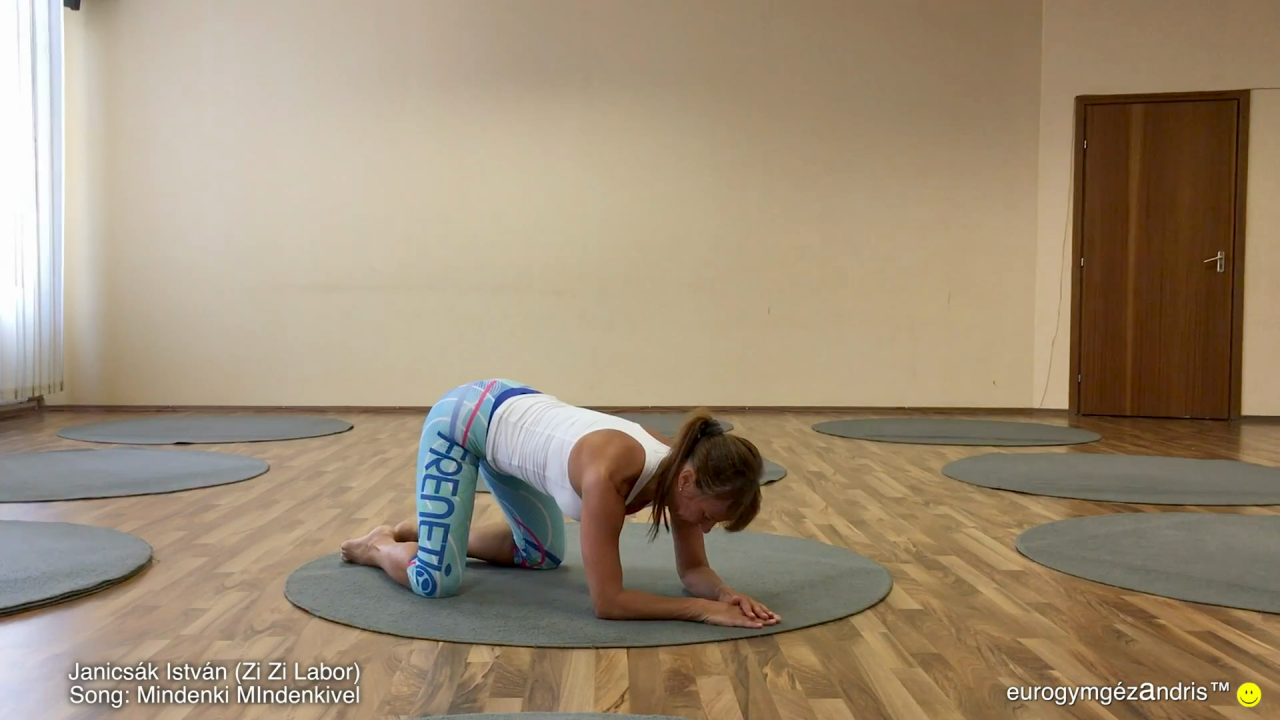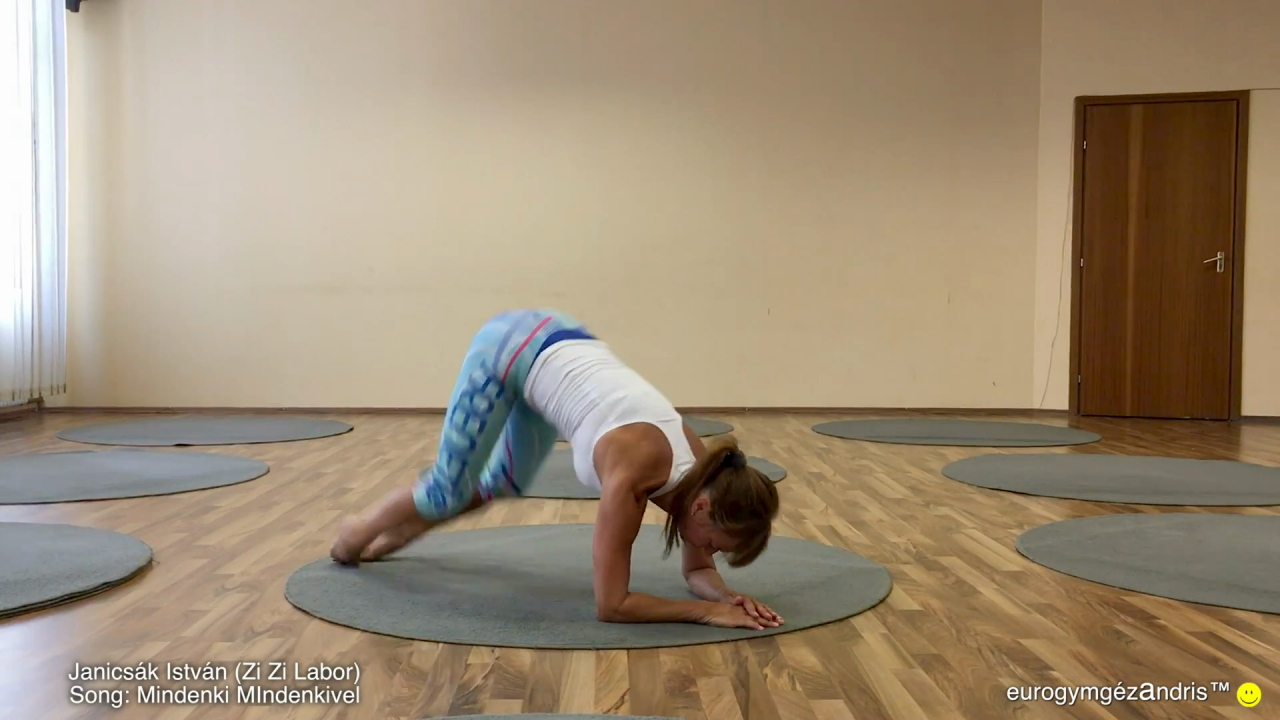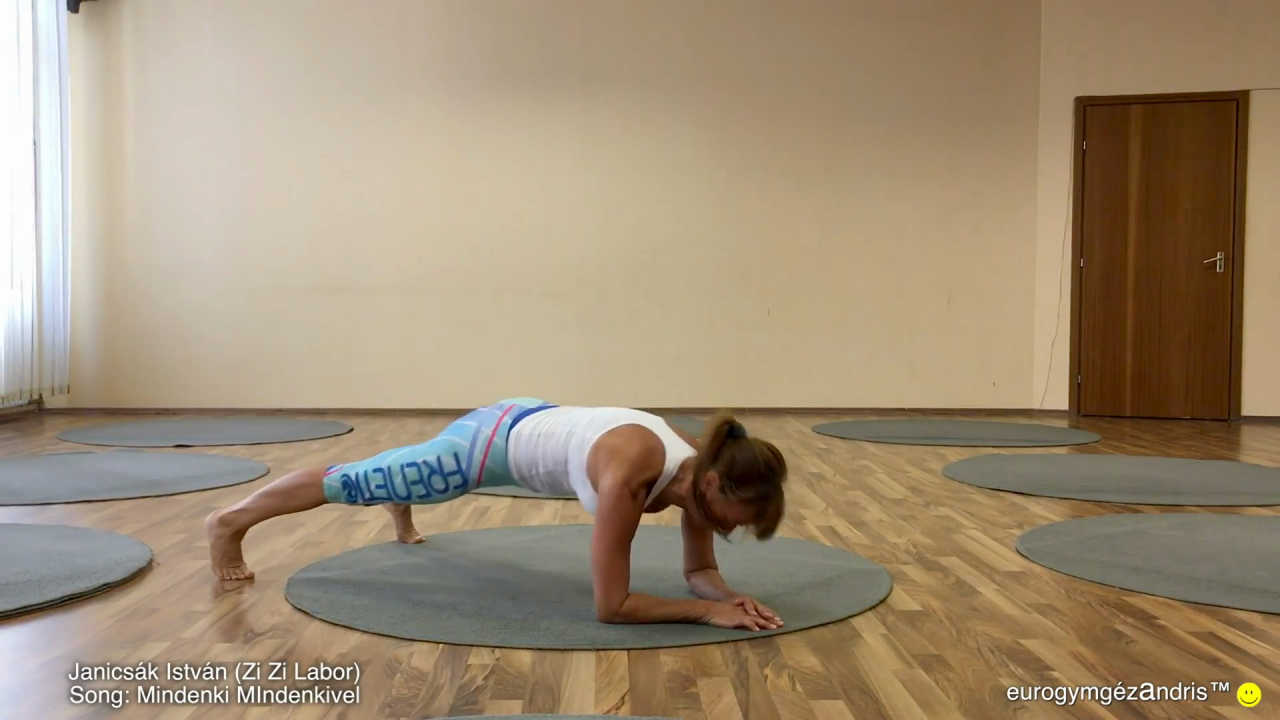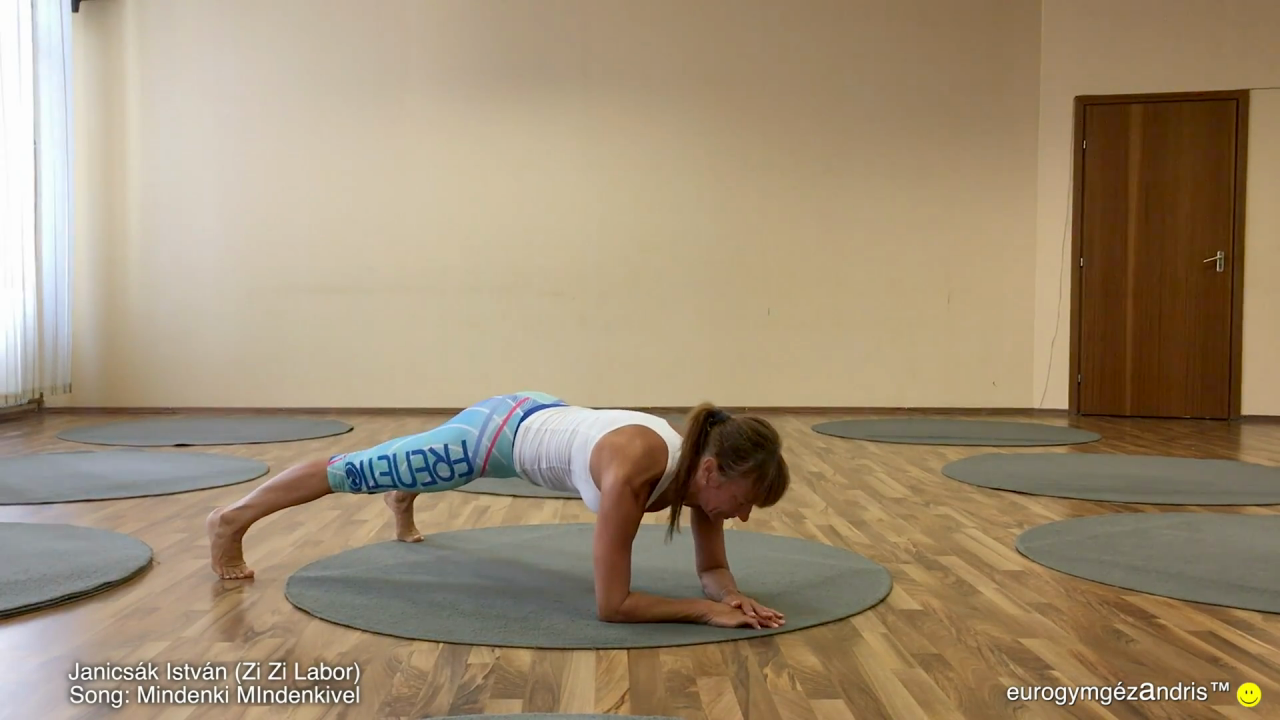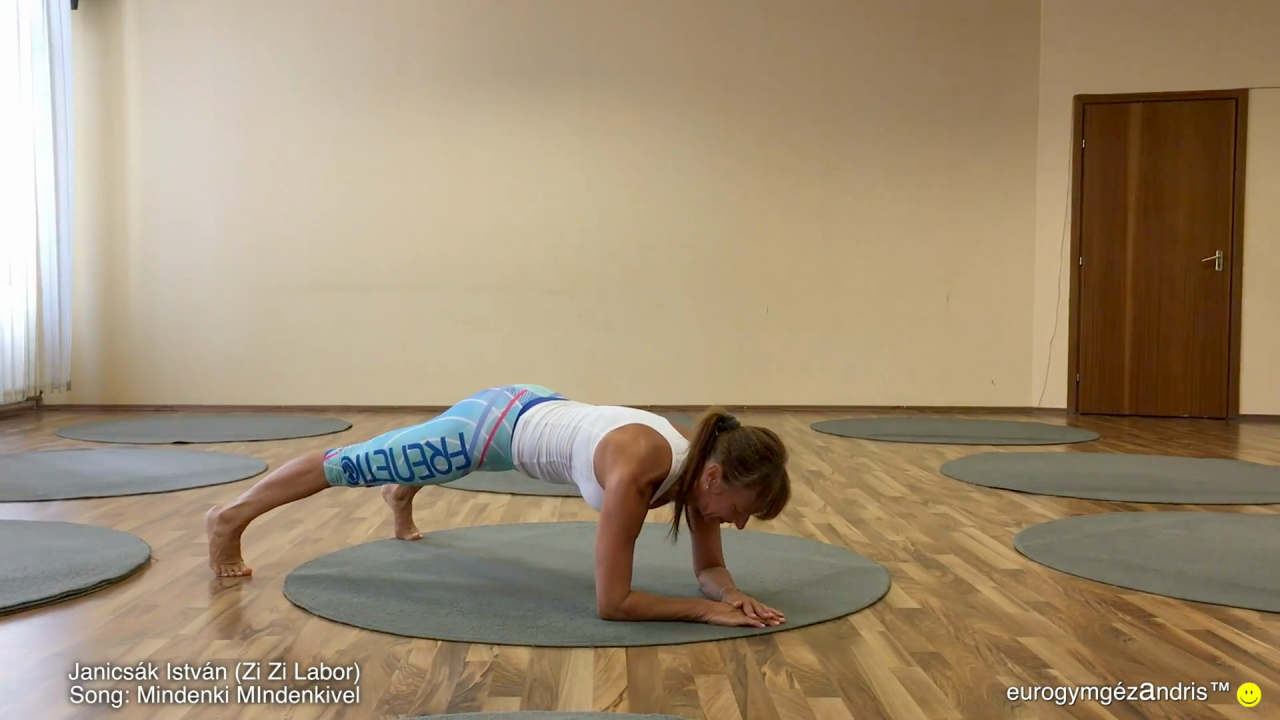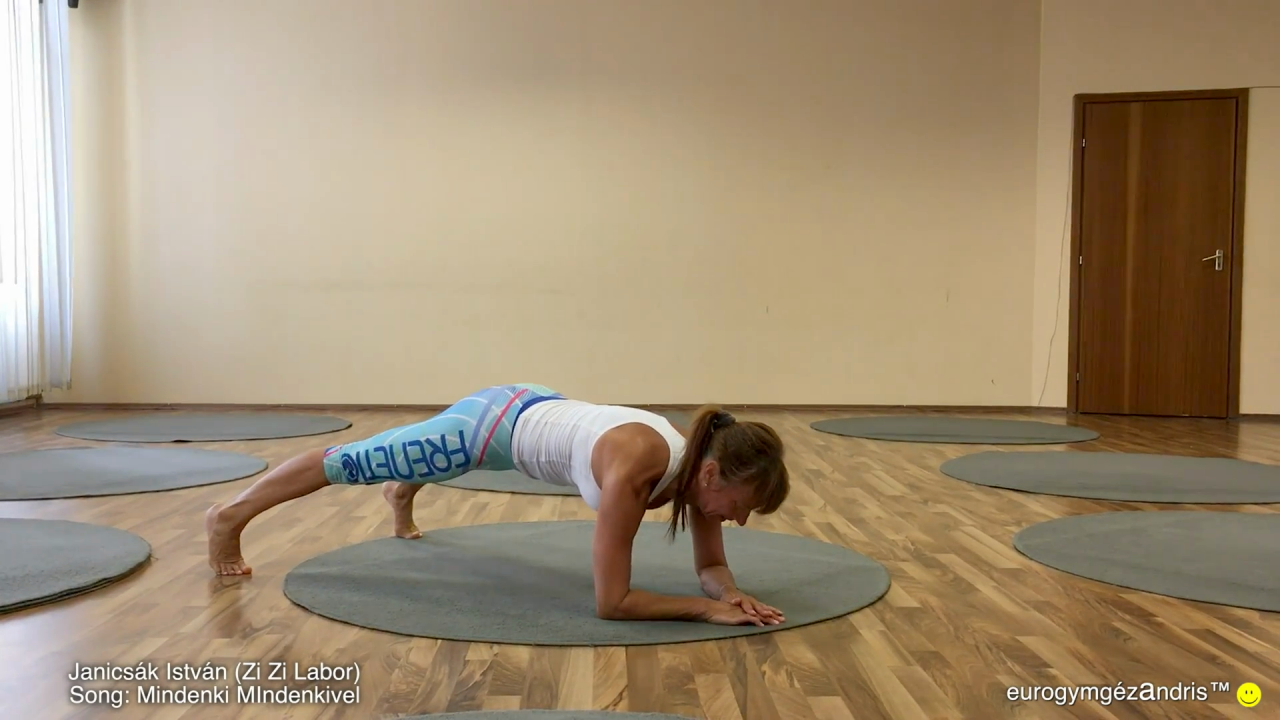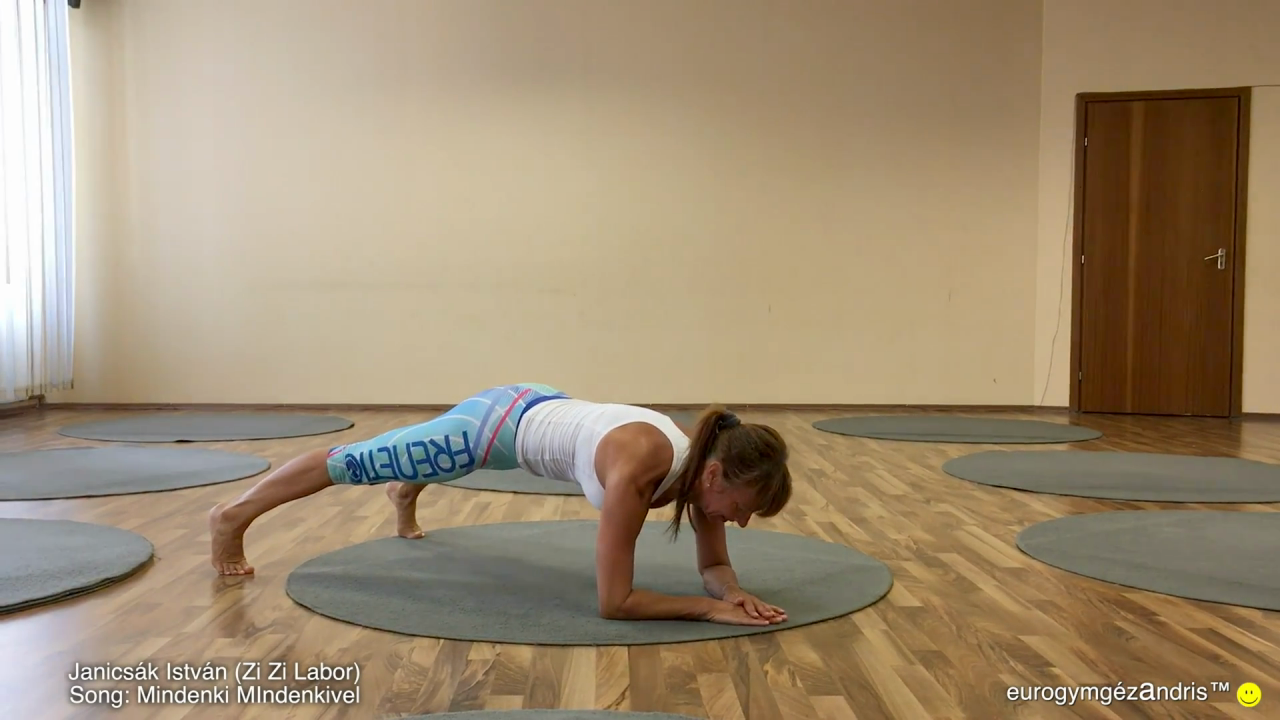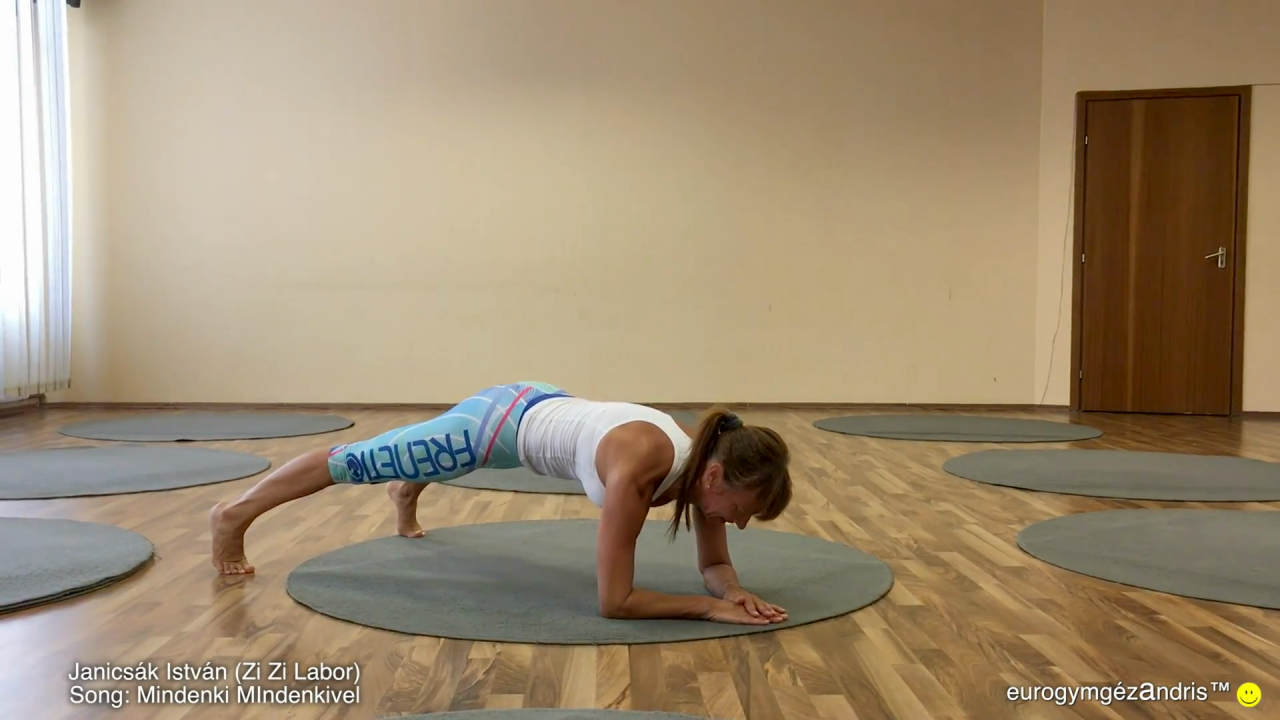
dt=0.5s
person 1, frame 1
left shoulder: (680, 465)
right shoulder: (608, 473)
left elbow: (693, 568)
right elbow: (608, 601)
left wrist: (725, 593)
right wrist: (705, 610)
left hip: (509, 413)
right hip: (462, 419)
left knee: (544, 556)
right knee: (435, 583)
left ankle: (422, 530)
right ankle: (376, 547)
person 1, frame 2
left shoulder: (702, 477)
right shoulder: (632, 476)
left elbow: (698, 571)
right elbow: (611, 606)
left wrist: (728, 597)
right wrist: (711, 612)
left hip: (552, 345)
right hip: (512, 349)
left knee: (501, 484)
right knee: (447, 493)
left ankle: (401, 524)
right ankle: (358, 535)
person 1, frame 3
left shoulder: (699, 467)
right shoulder: (629, 471)
left elbow: (698, 569)
right elbow: (611, 606)
left wrist: (730, 596)
right wrist: (709, 612)
left hip: (531, 425)
right hip: (495, 440)
right knee: (356, 481)
left ankle: (401, 510)
right ankle: (230, 521)
person 1, frame 4
left shoulder: (701, 464)
right shoulder: (631, 471)
left elbow: (712, 568)
right elbow: (612, 604)
left wrist: (734, 595)
right wrist: (709, 612)
left hip: (540, 419)
right hip: (502, 430)
right knee: (362, 469)
left ankle: (402, 501)
right ankle: (231, 518)
person 1, frame 5
left shoulder: (700, 462)
right shoulder: (637, 469)
left elbow: (709, 567)
right elbow: (612, 602)
left wrist: (733, 594)
right wrist: (709, 611)
left hip: (536, 412)
right hip: (498, 423)
right knee: (356, 463)
left ankle: (400, 498)
right ankle: (230, 517)
person 1, frame 6
left shoulder: (701, 460)
right shoulder: (633, 468)
left elbow: (710, 566)
right elbow: (611, 602)
left wrist: (732, 592)
right wrist: (708, 610)
left hip: (537, 411)
right hip: (498, 422)
right knee: (358, 461)
left ankle: (401, 496)
right ankle: (229, 516)
person 1, frame 7
left shoulder: (703, 459)
right shoulder: (638, 466)
left elbow: (713, 563)
right elbow: (613, 601)
left wrist: (735, 591)
right wrist: (711, 610)
left hip: (541, 409)
right hip: (501, 423)
right knee: (361, 461)
left ankle: (405, 497)
right ankle: (233, 515)
person 1, frame 8
left shoulder: (706, 458)
right shoulder: (639, 465)
left elbow: (713, 564)
right elbow: (614, 600)
left wrist: (734, 590)
right wrist: (711, 608)
left hip: (544, 410)
right hip: (505, 420)
right knee: (363, 460)
left ankle: (406, 495)
right ankle: (234, 515)
